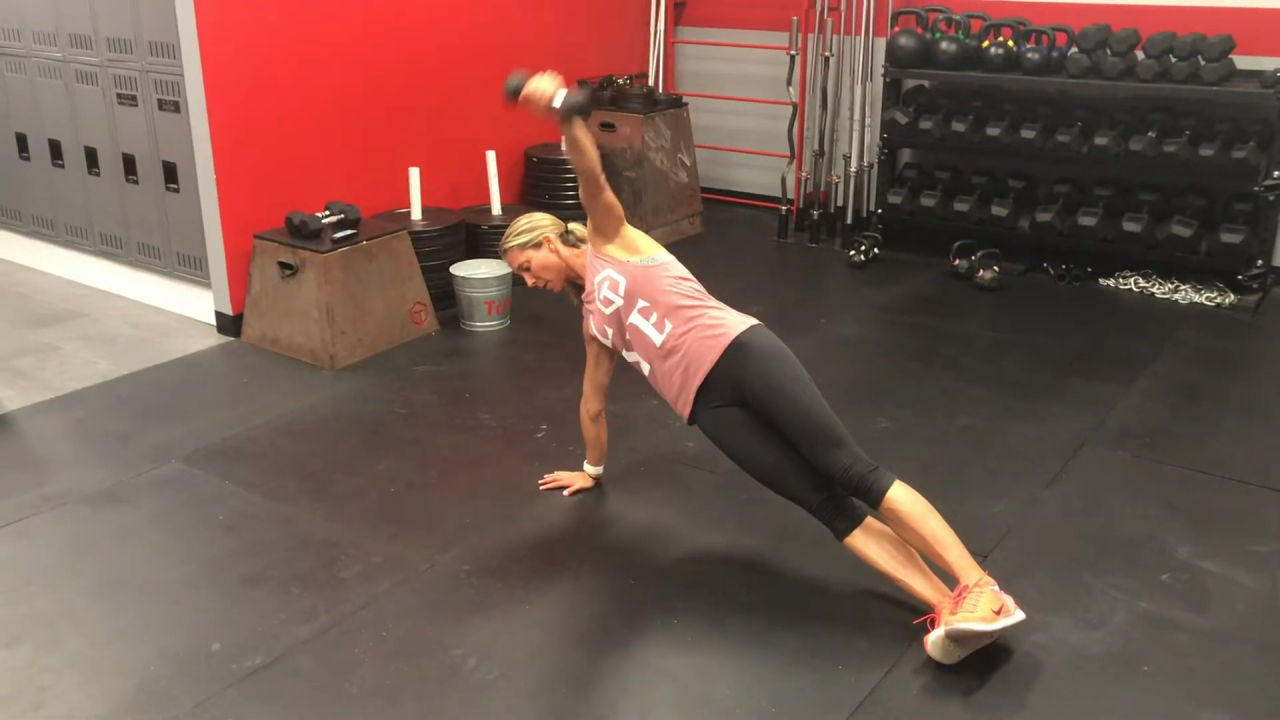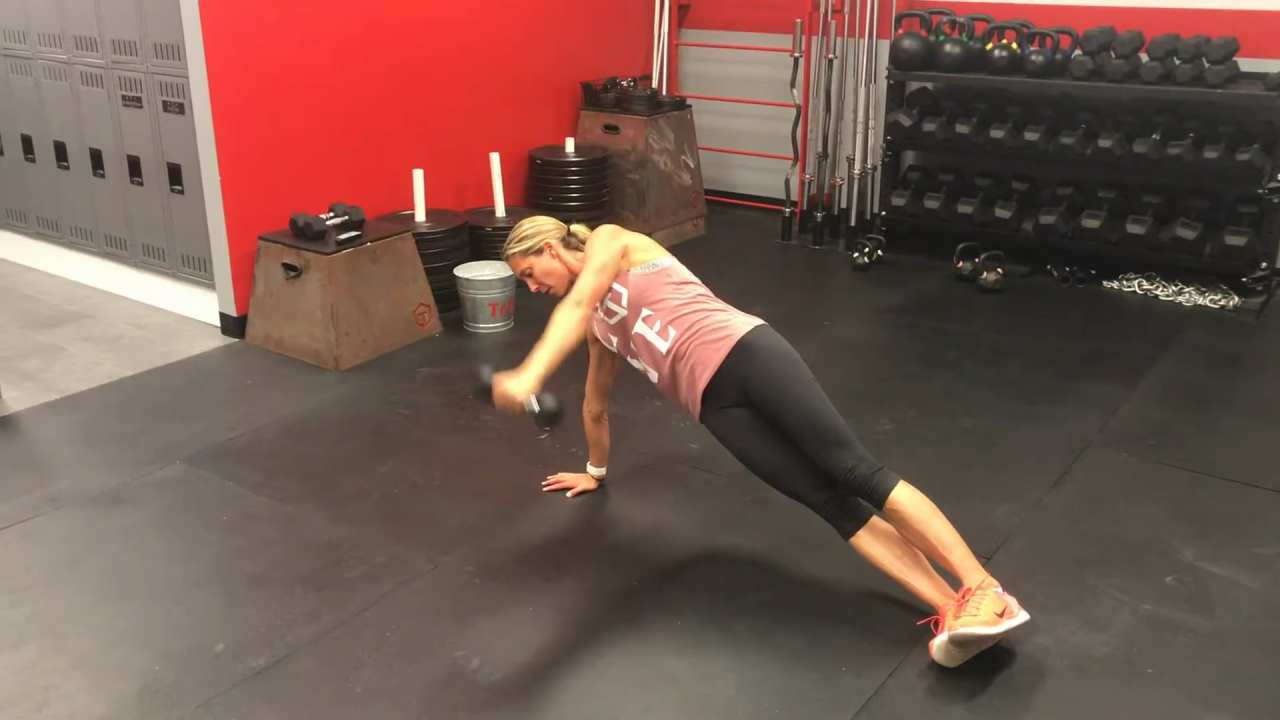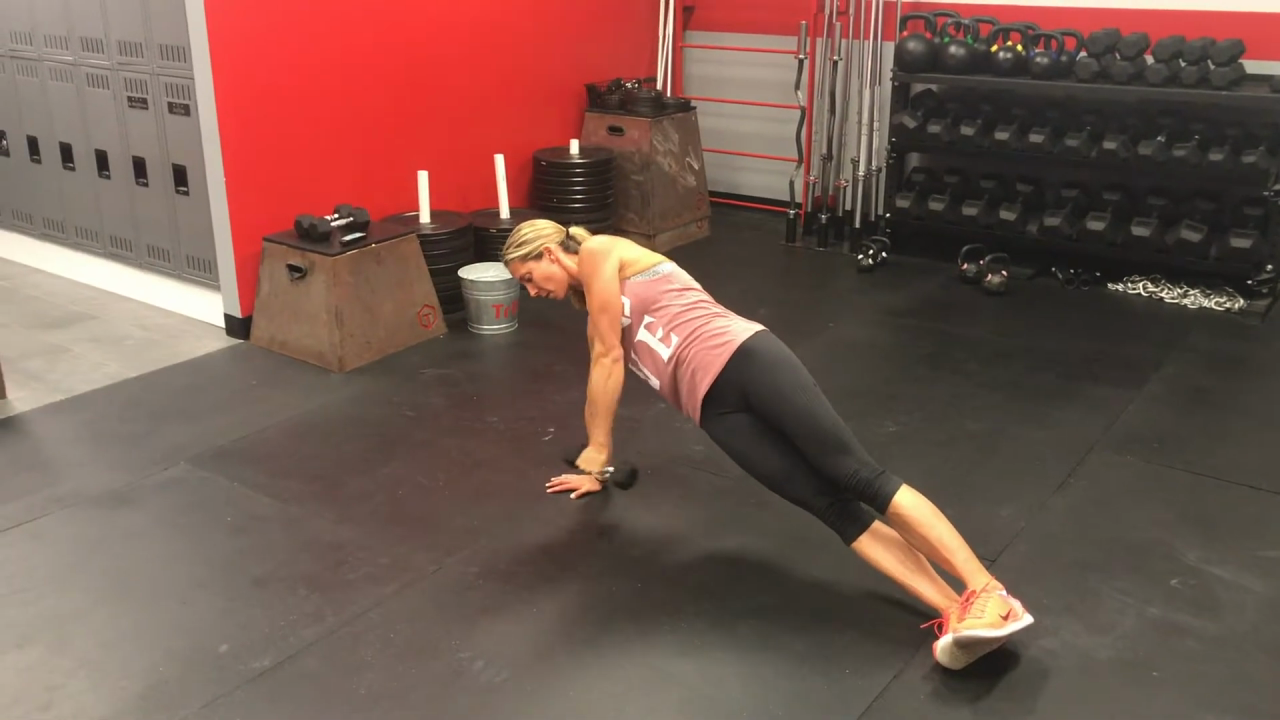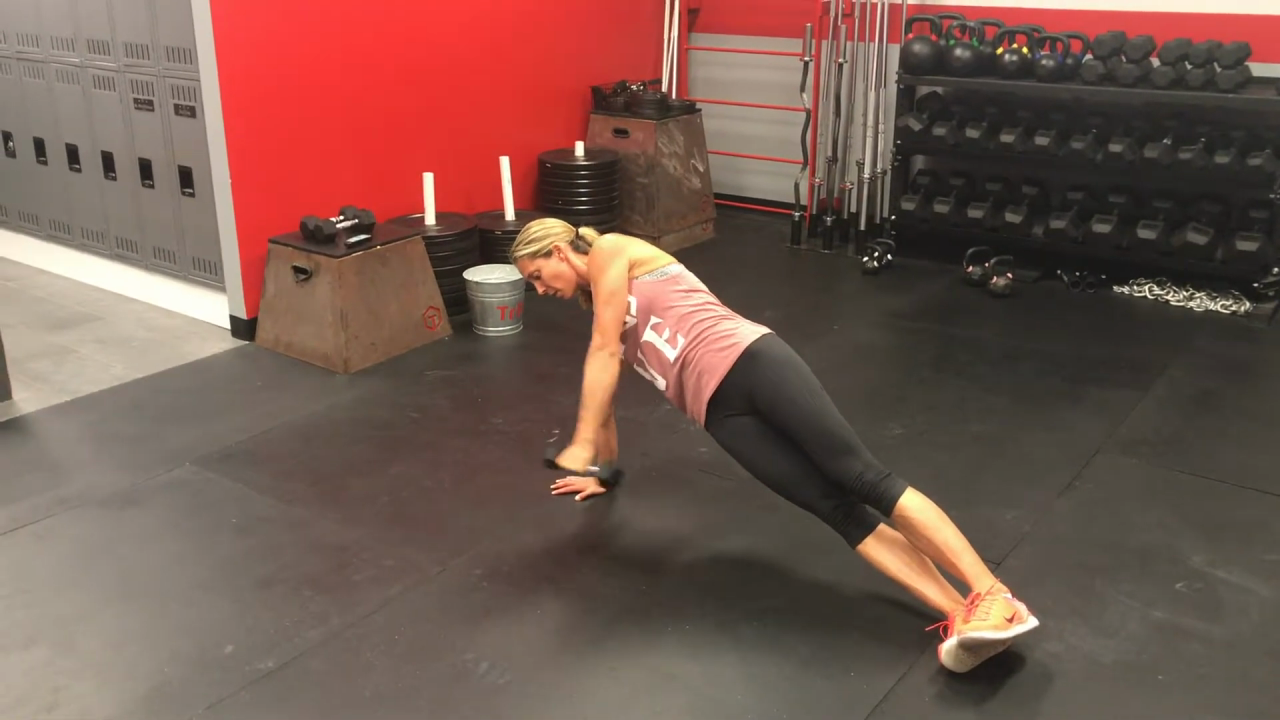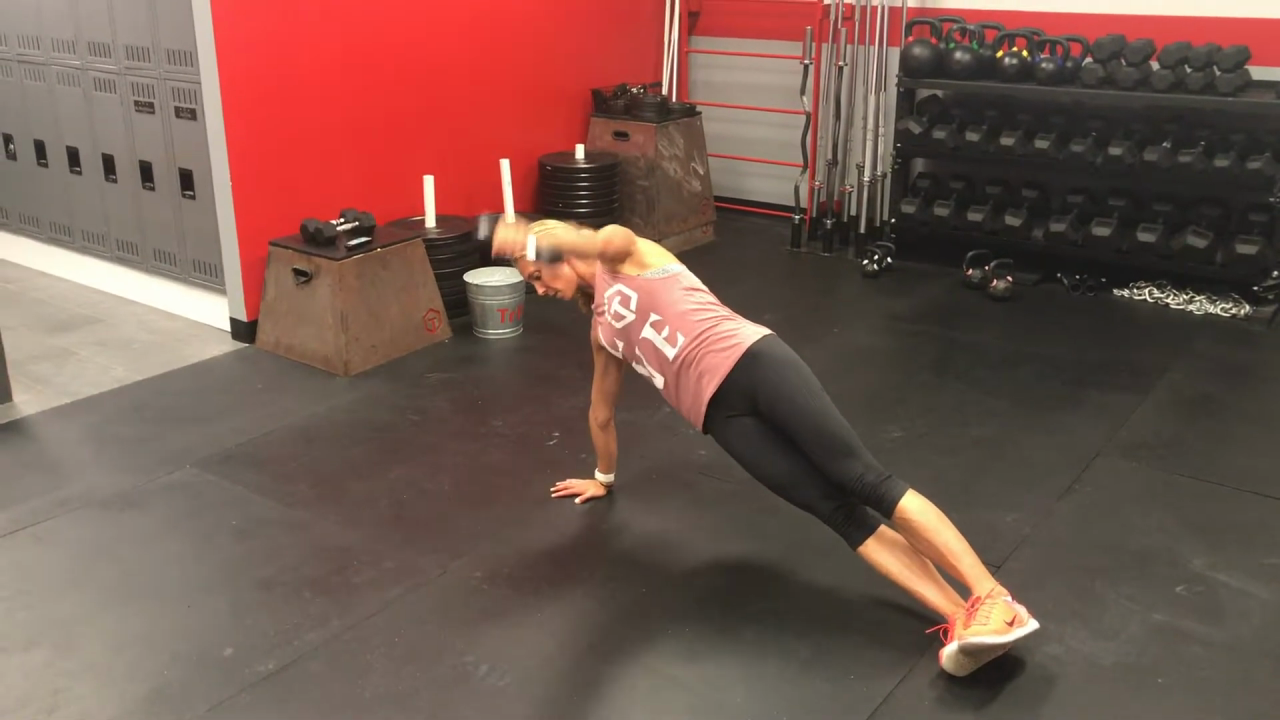
dt=0.5s
person 1, frame 1
left shoulder: (609, 240)
right shoulder: (593, 320)
left elbow: (590, 176)
right elbow: (593, 402)
left wrist: (559, 108)
right wrist: (591, 468)
left hip: (741, 349)
right hip: (710, 400)
left knee: (854, 470)
right knee: (828, 504)
left ankle: (981, 588)
right ankle: (949, 607)
person 1, frame 2
left shoulder: (612, 244)
right shoulder: (598, 326)
left elbow: (575, 304)
right elbow: (595, 402)
left wrist: (528, 375)
right wrist: (595, 471)
left hip: (744, 351)
right hip: (716, 400)
left knee: (857, 472)
right knee: (831, 502)
left ankle: (983, 591)
right ankle: (951, 609)
person 1, frame 3
left shoulder: (600, 252)
right shoulder: (593, 317)
left elbow: (609, 358)
right elbow: (598, 396)
left wrist: (598, 447)
right wrist: (598, 469)
left hip: (746, 357)
right hip: (715, 405)
left knee: (859, 476)
right knee: (833, 506)
left ankle: (988, 594)
right ankle: (954, 612)
person 1, frame 4
left shoulder: (611, 251)
right shoulder: (601, 316)
left elbow: (605, 353)
right elbow: (600, 397)
left wrist: (582, 443)
right wrist: (600, 470)
left hip: (752, 360)
right hip: (720, 408)
left knee: (864, 479)
right knee: (838, 509)
left ankle: (992, 596)
right ankle: (959, 615)
person 1, frame 5
left shoulder: (621, 254)
right shoulder: (600, 335)
left elbow: (587, 242)
right elbow: (602, 411)
left wrist: (531, 243)
right wrist: (603, 478)
left hip: (751, 363)
right hip: (718, 409)
left knee: (865, 479)
right knee: (839, 514)
left ankle: (994, 602)
right ankle: (958, 623)
